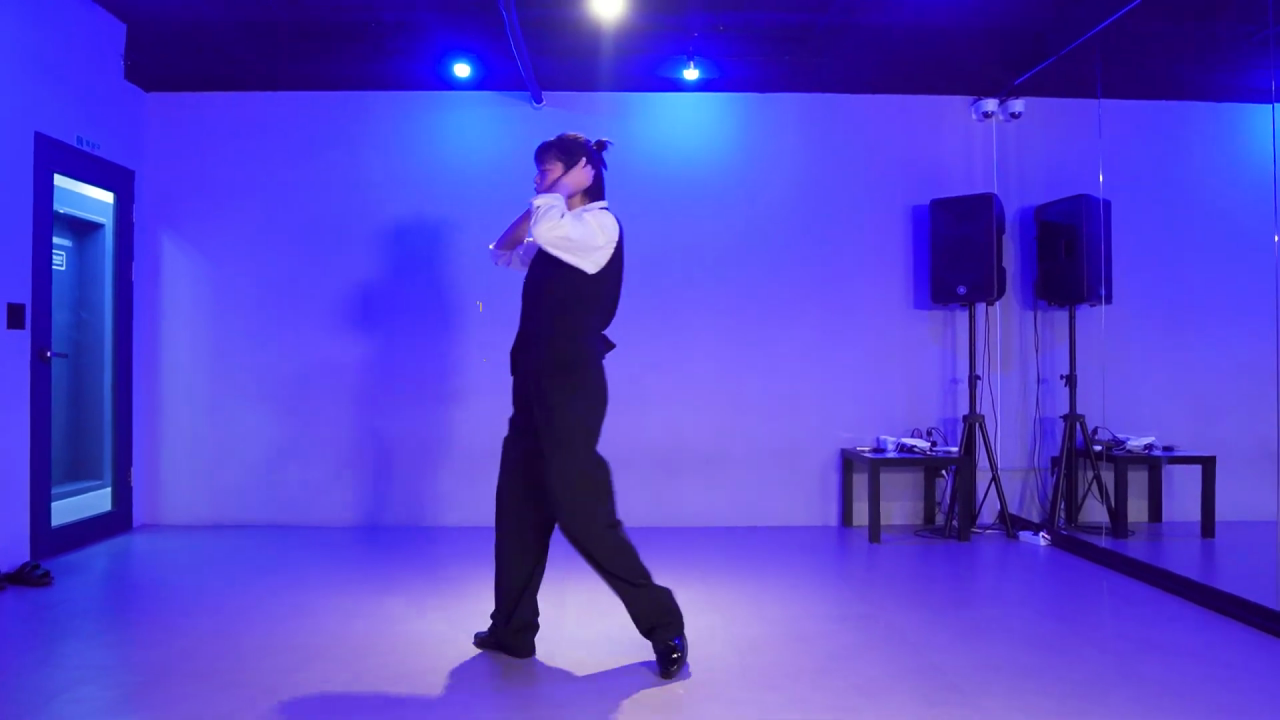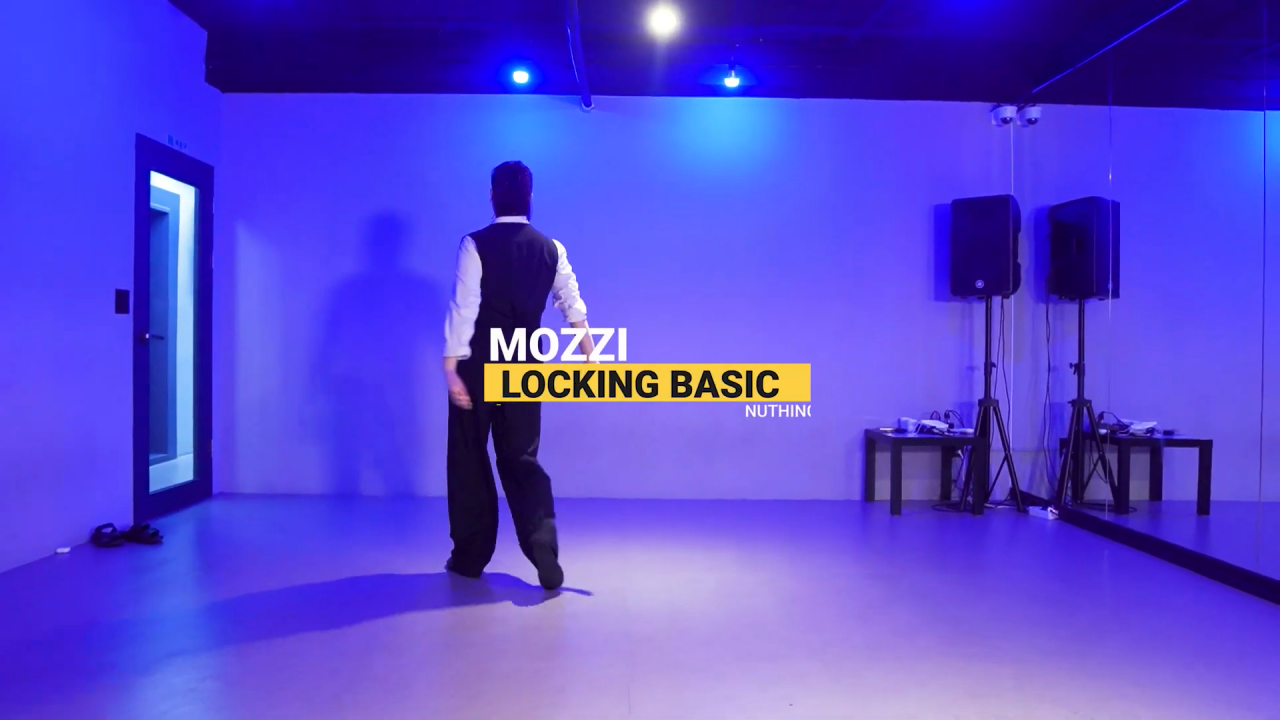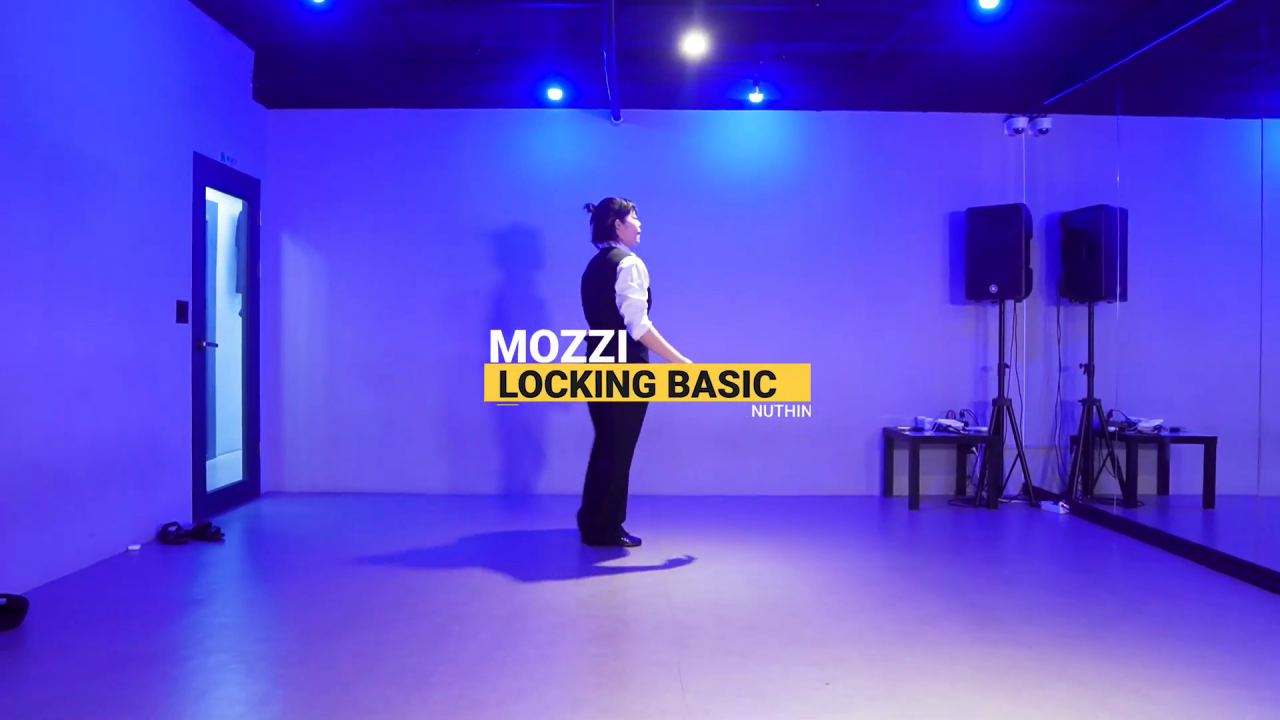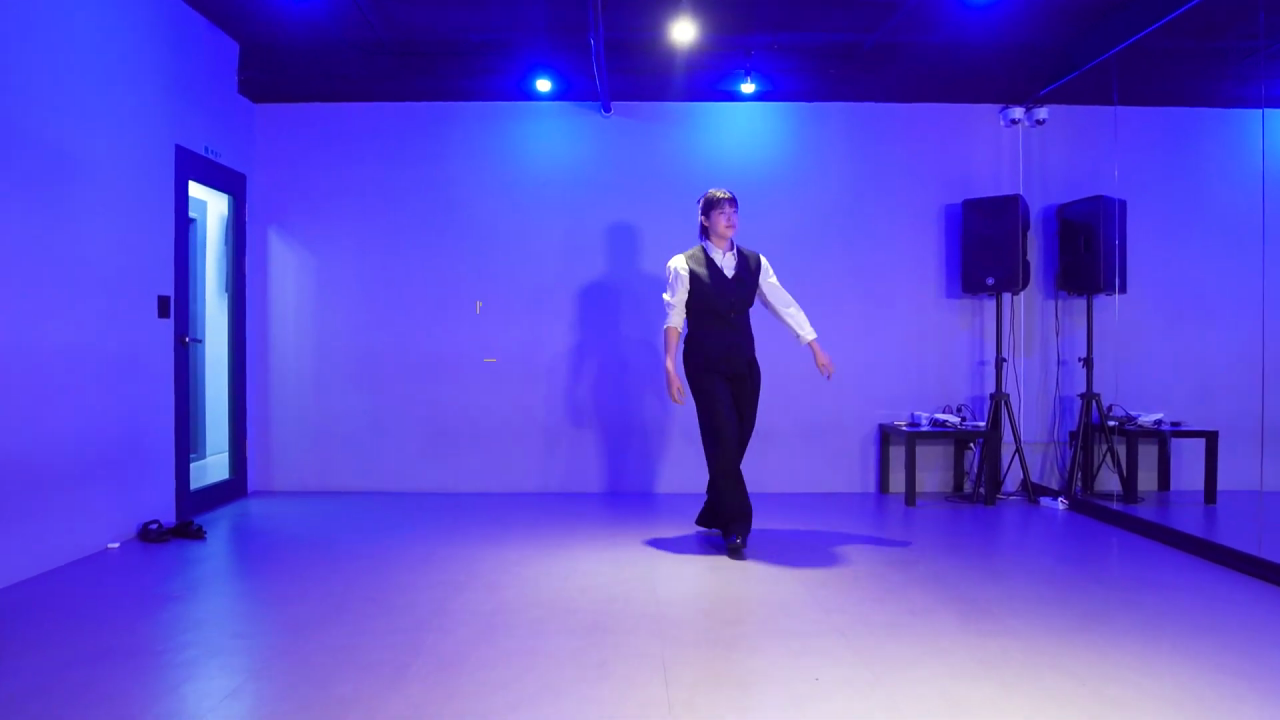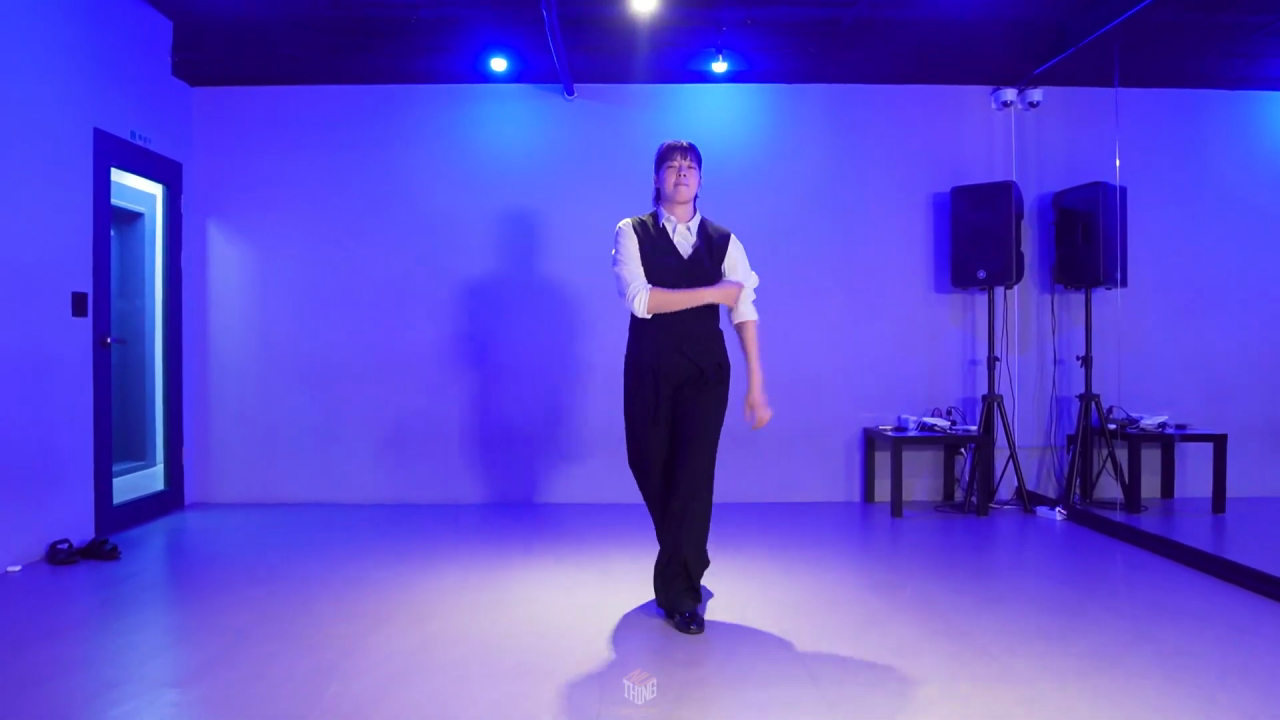
dt=1s
person 1, frame 1
left shoulder: (600, 225)
right shoulder: (564, 233)
left elbow: (547, 227)
right elbow: (504, 252)
left wrist: (559, 192)
right wrist: (543, 203)
left hip: (569, 386)
right hip: (539, 386)
left knee: (580, 512)
right knee: (520, 505)
left ankle: (663, 625)
right ankle: (512, 629)
person 1, frame 2
left shoulder: (475, 244)
right shoulder: (550, 248)
left elbow: (464, 309)
right elbow: (573, 306)
left wrist: (452, 368)
right wrist: (591, 361)
left hip: (478, 362)
left knee: (470, 461)
right knee: (523, 462)
left ankle: (470, 556)
right ankle: (545, 556)
person 1, frame 3
left shoulder: (594, 267)
right shoulder: (629, 264)
right elbow: (638, 325)
right wrist: (682, 361)
right hip: (625, 367)
left knee: (607, 444)
right knee: (618, 448)
left ankle: (594, 520)
right ankle: (605, 529)
person 1, frame 4
left shoulder: (754, 262)
right shoulder: (684, 264)
left elbow: (784, 304)
right elbow: (673, 320)
left wrist: (815, 345)
right wrist: (671, 367)
left hip: (744, 363)
right hip: (706, 365)
left knee: (737, 442)
right knee: (722, 440)
left ankle: (718, 514)
right ankle: (735, 523)
person 1, frame 5
left shoulder: (723, 241)
right shoulder: (631, 232)
left elbow: (745, 311)
right elbow: (639, 299)
left wrist: (756, 382)
right wrist: (713, 293)
left hip: (707, 368)
right hip: (649, 369)
left knee: (693, 475)
right knee: (653, 472)
left ankle: (679, 590)
right ankle: (682, 578)
